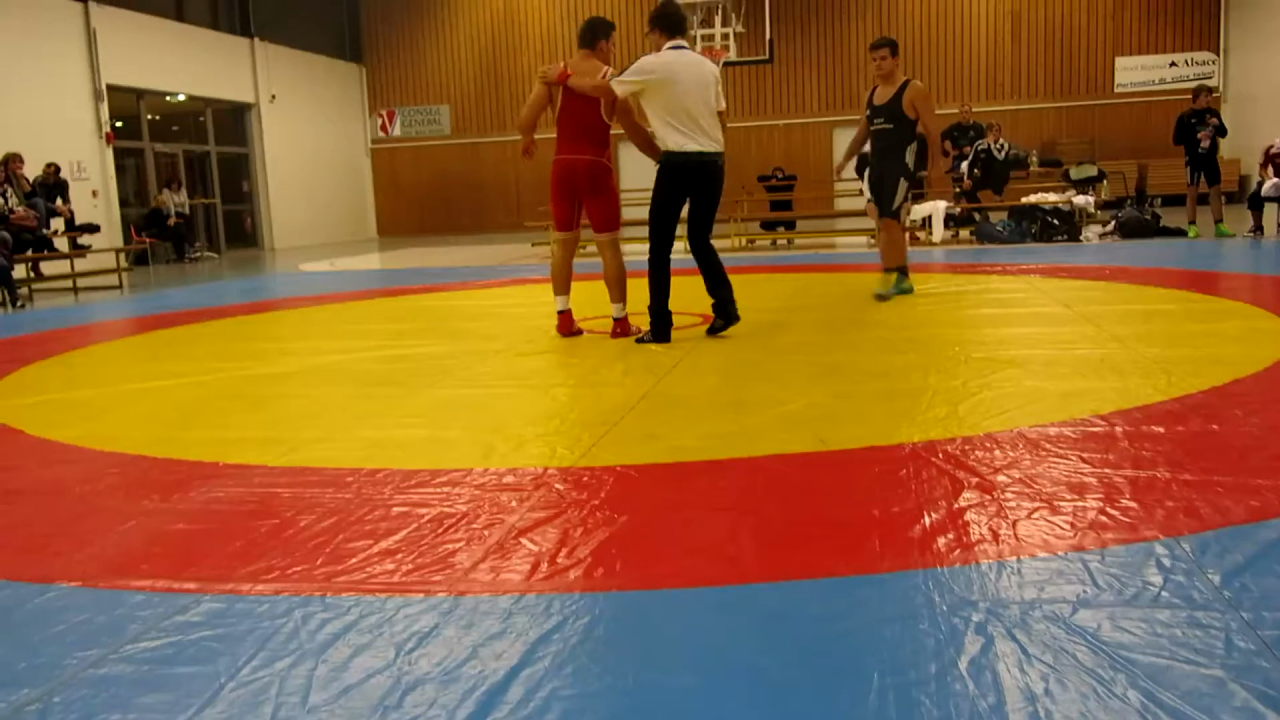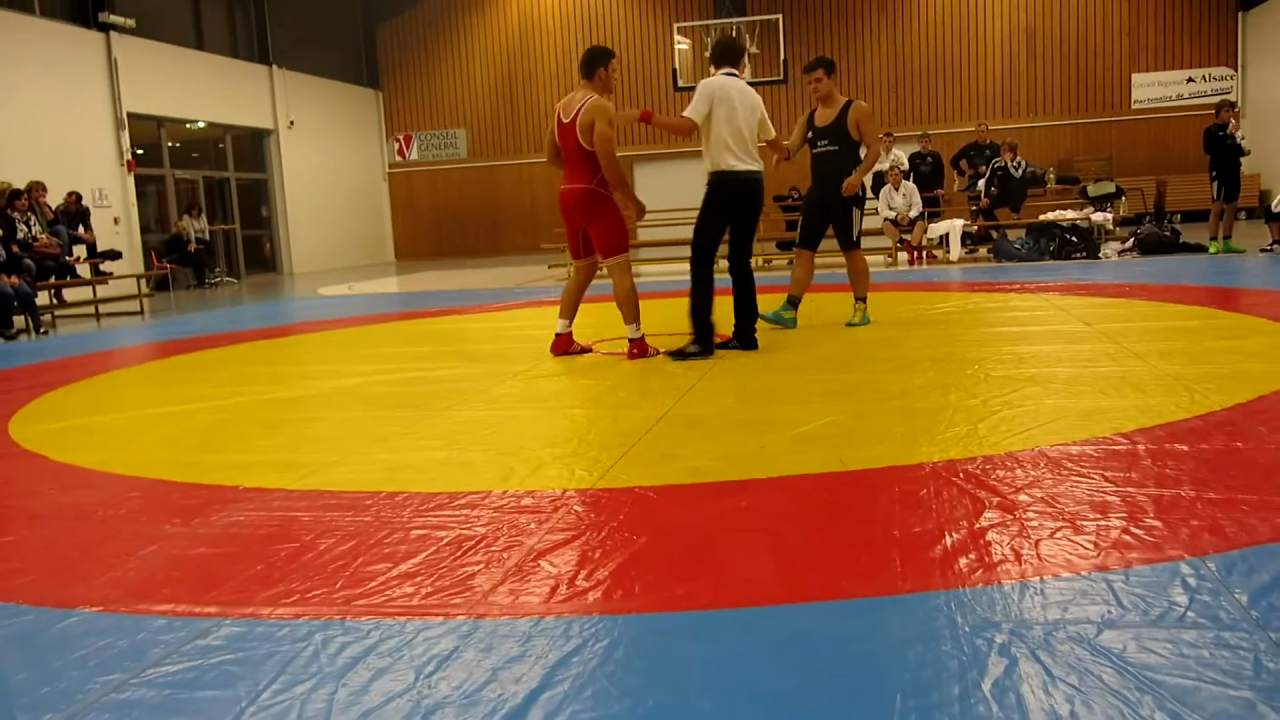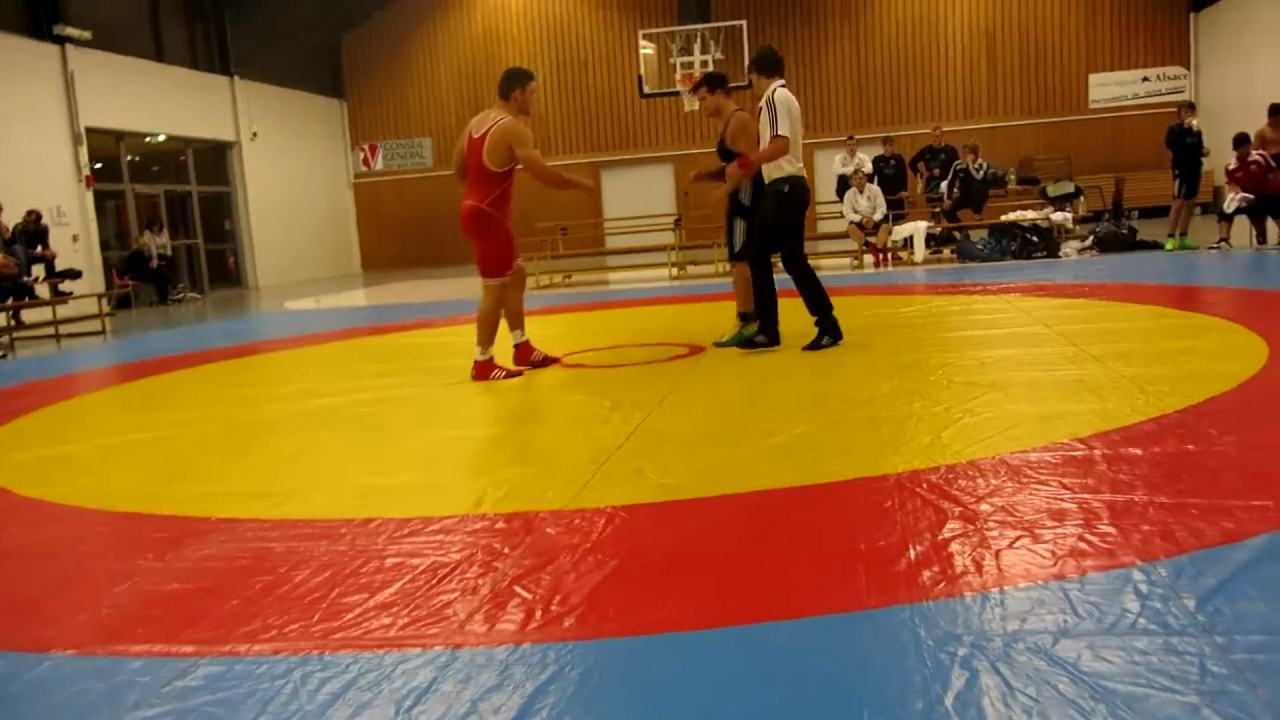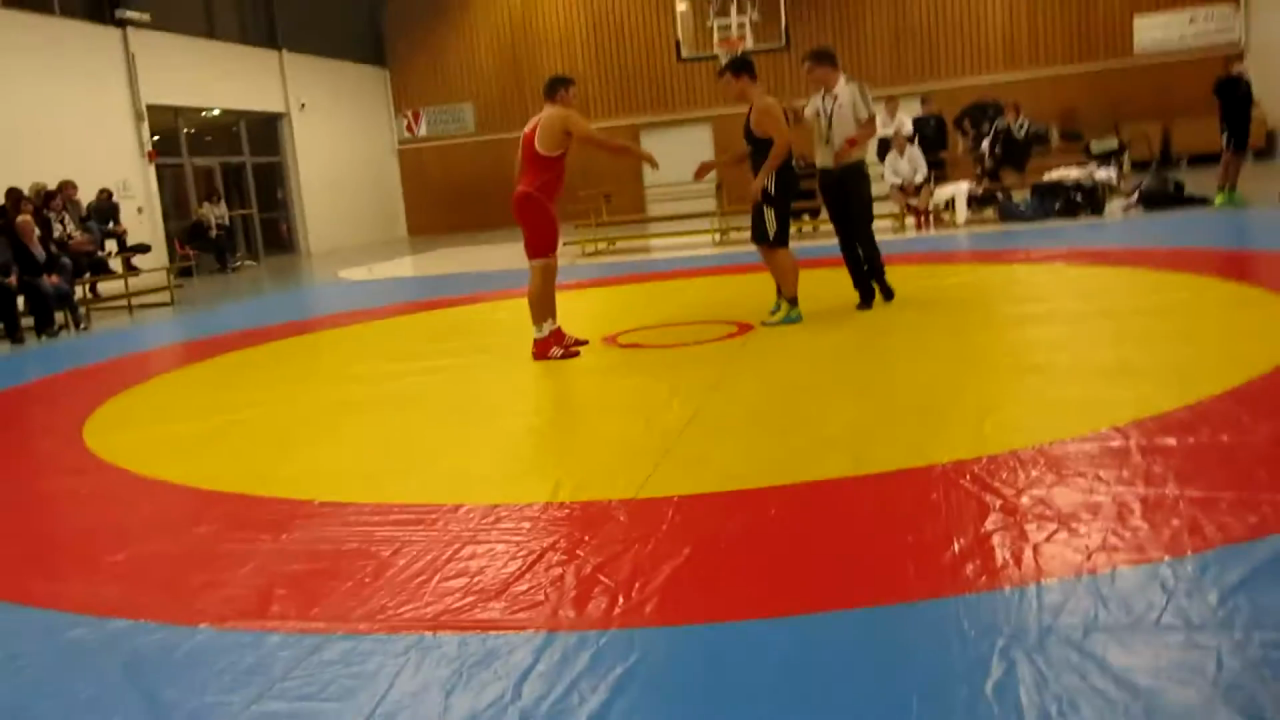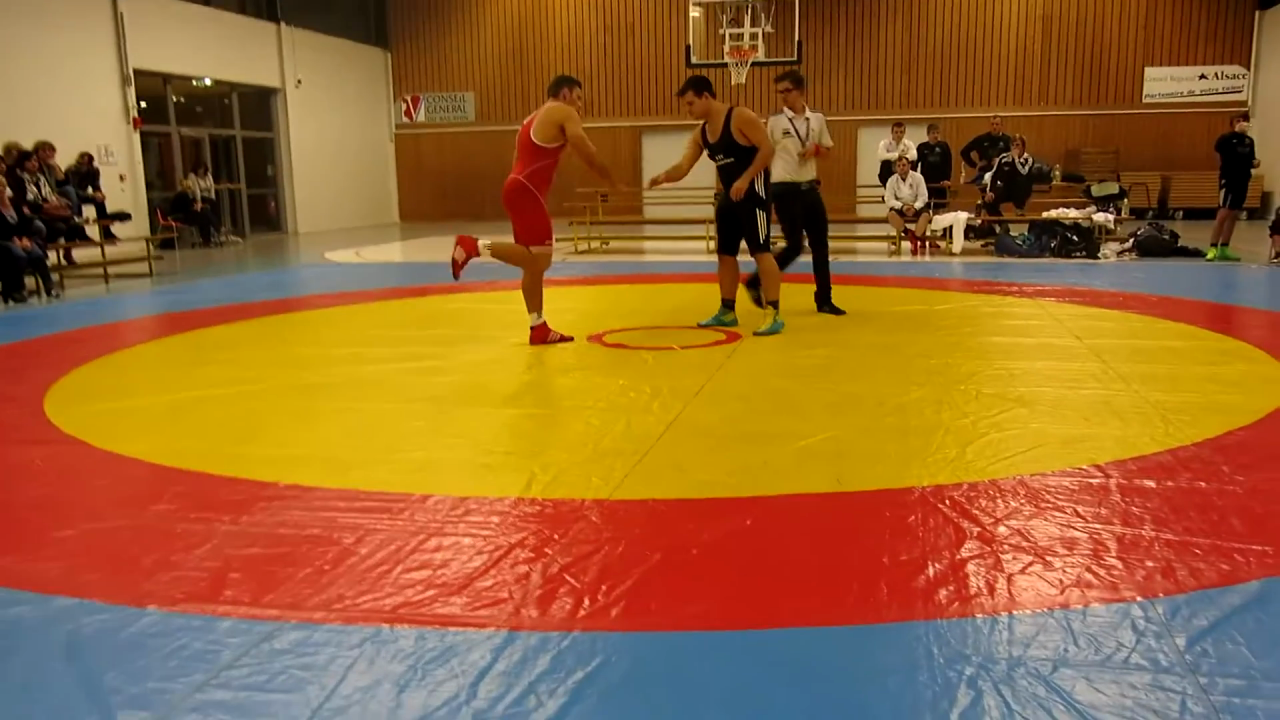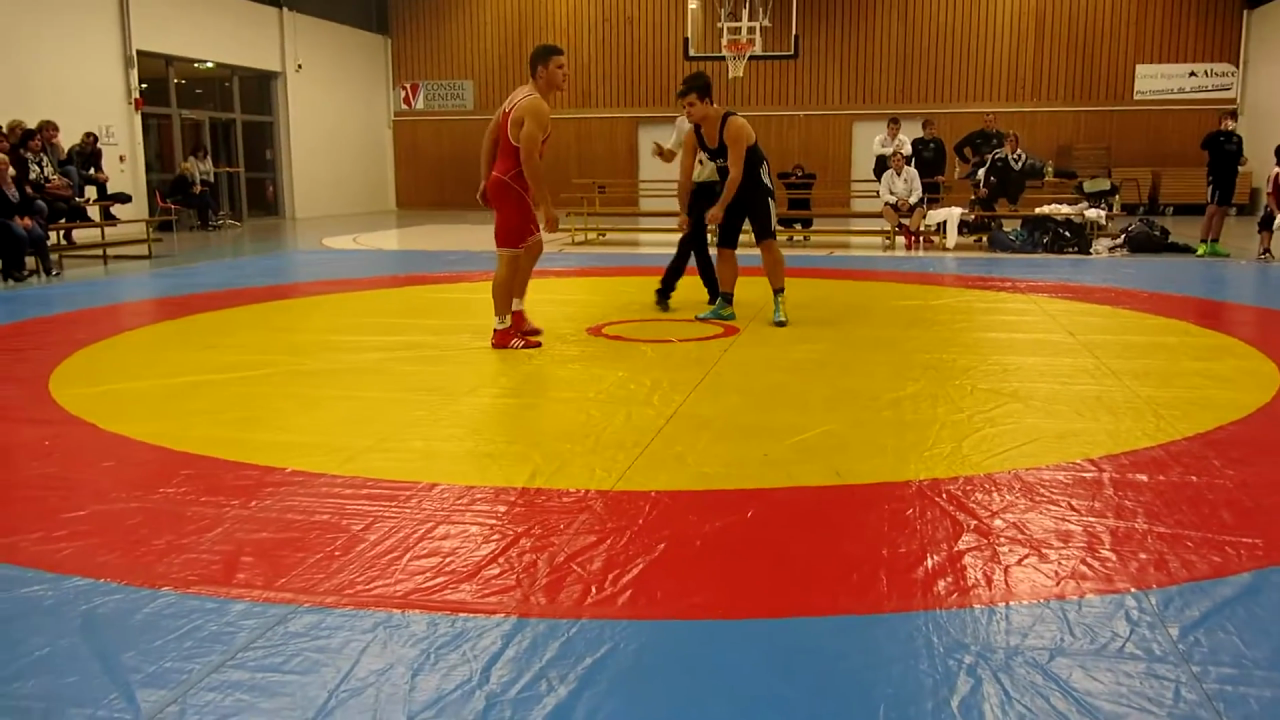
dt=0.7s
person 1, frame 1
right shoulder: (613, 79)
left elbow: (526, 120)
right elbow: (634, 131)
left wrist: (527, 141)
left hip: (563, 167)
right hip: (597, 169)
left knee: (563, 245)
right knee: (609, 246)
left ankle: (564, 316)
right ankle: (619, 321)
person 1, frame 2
left shoulder: (562, 105)
right shoulder: (602, 107)
left elbow: (552, 156)
right elbow: (608, 160)
right wrist: (632, 198)
left hip: (569, 195)
right hip: (594, 197)
left knee: (583, 269)
right knee: (620, 269)
left ankle: (562, 337)
right ankle: (637, 343)
person 1, frame 3
left shoulder: (476, 122)
right shoulder: (513, 128)
left elbow: (458, 168)
right elbow: (542, 173)
right wrist: (580, 183)
left hip: (477, 210)
right hip: (489, 217)
left knee: (516, 276)
right knee: (495, 290)
left ankle: (523, 348)
right ankle: (483, 363)
person 1, frame 4
left shoulder: (533, 124)
right shoulder: (563, 117)
right elbow: (604, 142)
right wrist: (641, 153)
left hip: (529, 200)
right hip: (535, 202)
left knee: (547, 270)
right knee: (542, 270)
left ankle: (553, 333)
right ankle: (543, 340)
person 1, frame 5
left shoulder: (534, 120)
right shoulder: (564, 113)
right elbow: (588, 155)
right wrist: (612, 180)
left hip: (522, 192)
right hip: (526, 193)
left knee: (535, 264)
right knee: (540, 259)
left ankle: (539, 329)
right ankle: (473, 246)
person 1, frame 6
left shoulder: (520, 95)
right shoulder: (537, 107)
left elbow: (490, 136)
right elbow: (529, 160)
left wrist: (486, 180)
right wrist: (547, 206)
left hip: (504, 183)
right hip: (512, 188)
left knee: (531, 249)
right knee: (511, 260)
left ankle: (516, 315)
right ankle: (502, 333)
person 2, frame 1
left shoulder: (652, 65)
right shoulder: (709, 67)
left elbow: (602, 89)
right elbow: (722, 119)
left wrist: (564, 77)
left hip: (679, 163)
right hip: (713, 162)
left knee: (661, 244)
right knee: (701, 240)
left ankle: (660, 326)
right ankle: (725, 305)
person 2, frame 2
left shoulder: (710, 85)
right shoulder: (752, 94)
left elbow: (688, 127)
right elbow: (774, 141)
left wrist: (647, 117)
right wrist: (784, 153)
left hip: (725, 182)
right hip: (753, 182)
left knee: (701, 259)
right knee: (740, 260)
left ankle: (701, 339)
right ankle: (745, 333)
person 2, frame 3
left shoulder: (775, 98)
right shoulder: (782, 97)
left elbow: (781, 145)
left wrist: (744, 165)
left hip: (785, 188)
right hip: (778, 188)
left knee: (793, 261)
right knee: (758, 256)
left ankle: (829, 328)
right ankle: (767, 330)
person 2, frame 4
left shoulder: (853, 91)
right shoulder: (815, 102)
left elbow: (870, 127)
left wrist: (850, 143)
left hip: (853, 170)
right hip: (827, 174)
left knee: (862, 229)
right knee: (845, 236)
left ankle: (879, 278)
right ankle: (865, 290)
person 2, frame 5
left shoulder: (818, 119)
right shoulder: (775, 121)
left elbow: (827, 151)
left wrist: (815, 150)
left hip: (810, 187)
right hip: (785, 189)
left knee: (820, 244)
right knee: (794, 245)
left ankle: (824, 299)
right ankle: (755, 283)
person 2, frame 6
right shoulder: (682, 123)
right elbow: (669, 156)
right wrist: (660, 151)
left hip: (708, 188)
right hip: (689, 188)
left knee: (689, 240)
right knee: (698, 243)
left ankle: (664, 290)
right ankle: (714, 292)
person 3, frame 1
left shoulder: (914, 90)
right shoulder: (872, 95)
left elbow: (931, 129)
right elbow: (862, 133)
left wrist: (936, 165)
right wrist: (846, 158)
left hip: (902, 164)
right hip: (877, 165)
left knee: (890, 219)
right knee: (885, 224)
left ankle: (888, 277)
right ankle: (902, 278)
person 3, frame 2
left shoulder: (857, 110)
right shoulder: (808, 118)
left elbow: (874, 148)
right elbow: (791, 147)
left wrist: (858, 176)
right wrist: (782, 153)
left hip: (845, 190)
right hip: (817, 190)
left knee: (851, 250)
right knee: (803, 249)
left ankle: (861, 307)
right ankle: (789, 310)
person 3, frame 3
left shoulder: (740, 119)
right shoulder: (724, 125)
right wrist: (707, 174)
left hip: (746, 196)
right hip: (741, 198)
left knee: (740, 261)
right knee: (745, 261)
left ankle: (746, 324)
right ankle: (753, 321)
person 3, frame 4
left shoulder: (764, 105)
right shoulder: (756, 109)
left elbow: (783, 142)
right elbow: (749, 152)
left wrist: (761, 177)
right wrist: (715, 164)
left hip: (776, 183)
right hip: (771, 184)
left knee: (776, 245)
right knee: (763, 241)
left ankle: (791, 306)
right ankle: (784, 297)
person 3, frame 5
left shoulder: (741, 117)
right shoulder: (700, 134)
left elbow: (767, 148)
right elbow: (683, 167)
left wrist: (745, 179)
right wrist: (663, 177)
left hip: (753, 192)
right hip: (729, 195)
left knee: (760, 252)
right knee: (725, 254)
left ankle: (774, 314)
right ankle: (727, 312)
person 3, frame 6
left shoulder: (734, 125)
right shoulder: (693, 137)
left elbow: (736, 172)
right elbow: (685, 177)
left wrist: (720, 207)
right wrist: (684, 213)
left hip: (757, 185)
right hip: (729, 189)
left knee: (768, 242)
right knee: (724, 248)
left ankle: (779, 301)
right ankle: (725, 305)
